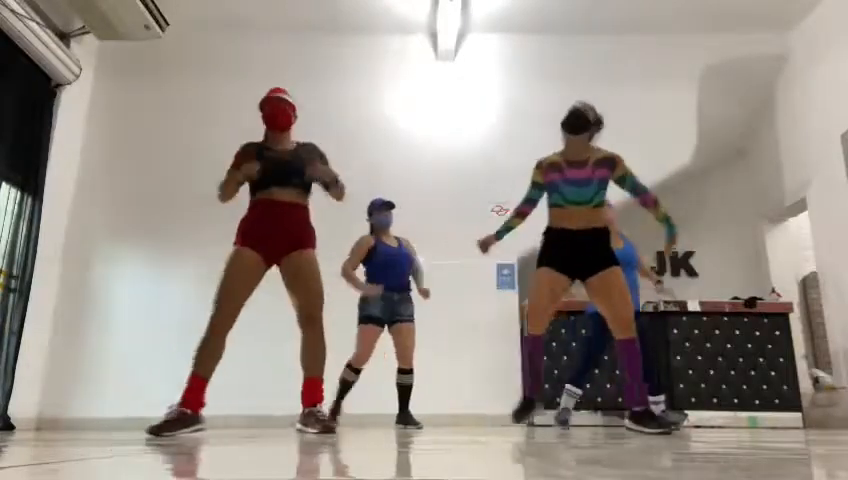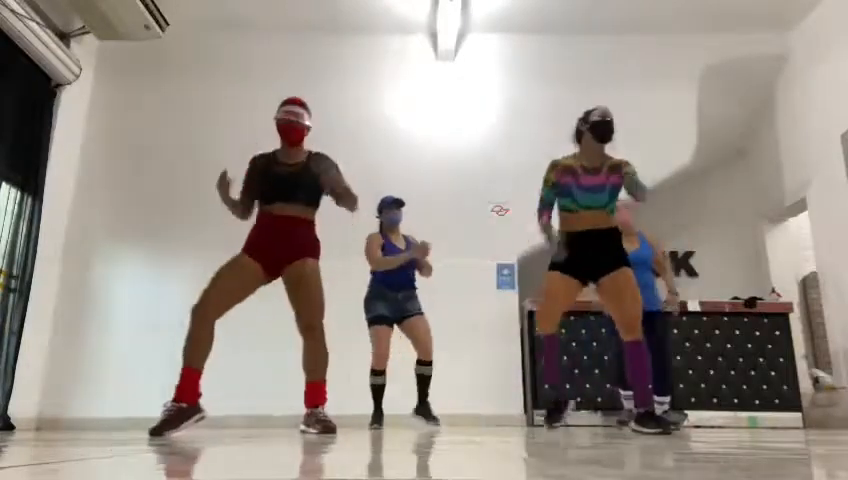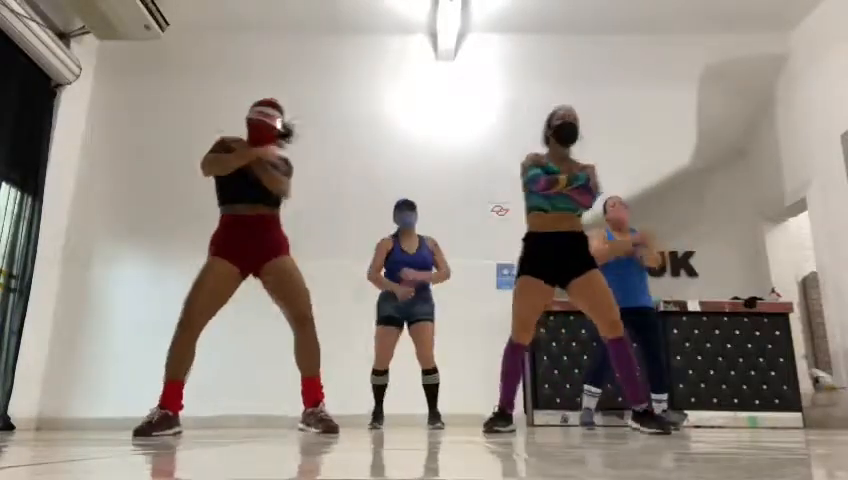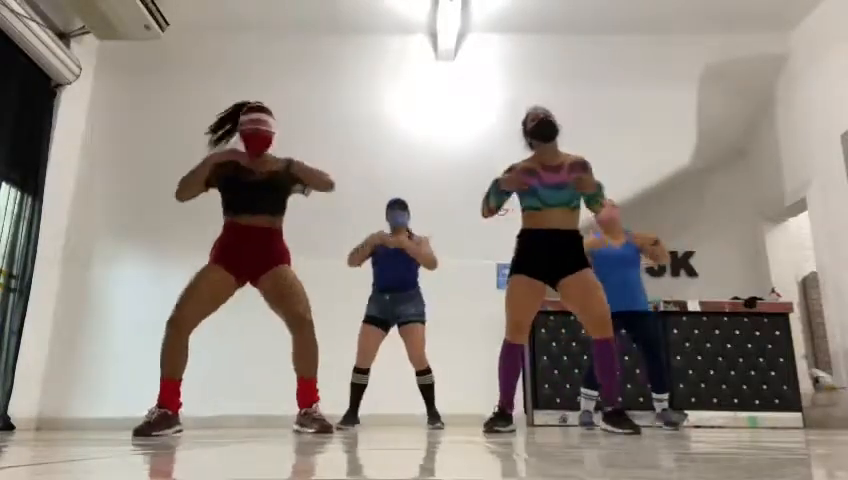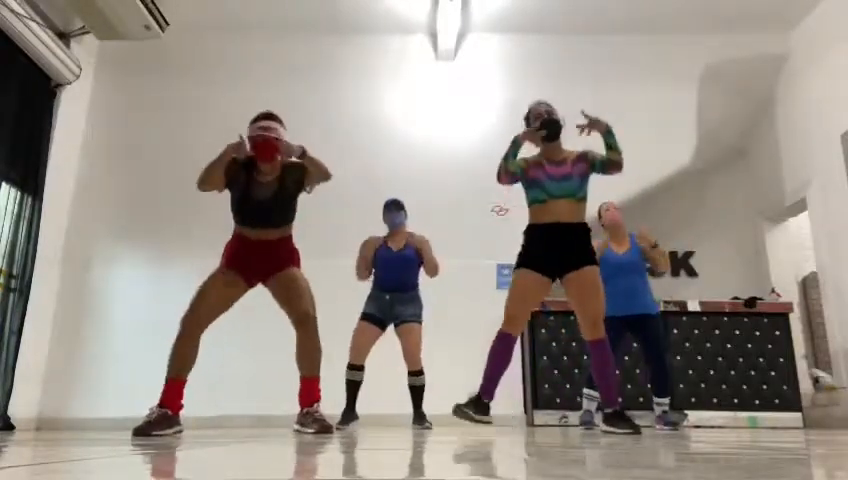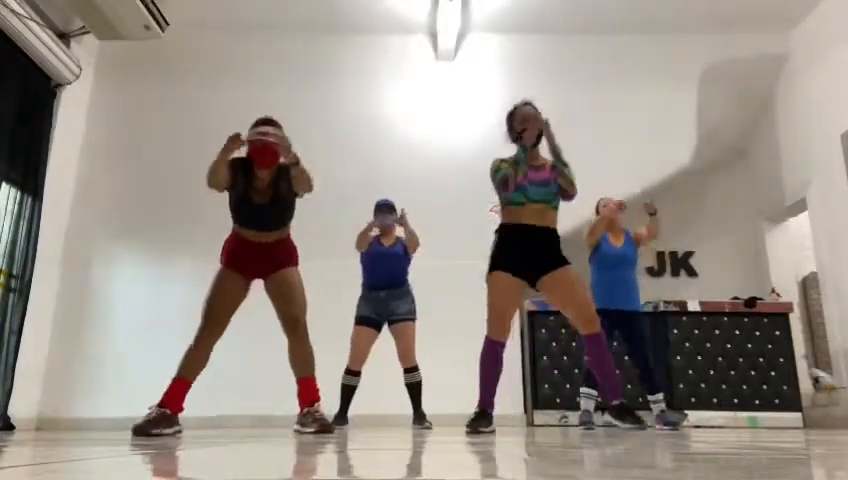
dt=0.3s
person 1, frame 1
left shoulder: (310, 151)
right shoulder: (251, 151)
left elbow: (340, 193)
right elbow: (224, 195)
left wrist: (329, 175)
right wrist: (238, 173)
left hip: (298, 234)
right hip: (256, 232)
left knee: (311, 318)
right knee: (221, 316)
left ankle: (312, 408)
right ankle: (189, 408)
person 1, frame 2
left shoulder: (322, 163)
right shoulder: (261, 163)
left elbow: (351, 203)
right elbow: (243, 211)
left wrist: (341, 190)
right wrist: (227, 199)
left hip: (301, 245)
right hip: (260, 243)
left knee: (311, 326)
right knee: (203, 310)
left ankle: (316, 409)
right ankle: (185, 401)
person 1, frame 3
left shoulder: (280, 162)
right shoulder: (227, 148)
left elbow: (282, 189)
right elbow: (209, 167)
left wrist: (253, 161)
right wrist: (254, 153)
left hip: (270, 243)
right hip: (229, 243)
left knee: (303, 317)
right knee: (188, 321)
left ankle: (314, 407)
right ankle: (167, 410)
person 1, frame 4
left shoulder: (284, 171)
right shoulder: (226, 167)
left elbow: (327, 184)
right elbow: (182, 193)
left wrist: (287, 163)
right wrist: (214, 158)
left hip: (272, 255)
right hip: (229, 253)
left knee: (302, 320)
right knee: (178, 322)
left ankle: (308, 408)
right ankle: (167, 410)
person 1, frame 5
left shoulder: (293, 172)
right shoulder: (237, 169)
left elbow: (324, 175)
right elbow: (204, 184)
left wrist: (299, 152)
right wrist: (227, 153)
left hip: (281, 258)
right hip: (239, 257)
left knee: (307, 318)
right knee: (190, 322)
left ankle: (310, 409)
right ankle: (168, 410)
person 1, frame 6
left shoulder: (288, 174)
right shoulder: (236, 169)
left elbow: (306, 187)
right elbow: (214, 183)
left wrist: (291, 158)
right wrist: (225, 153)
left hip: (280, 257)
right hip: (239, 255)
left knee: (295, 323)
right knee: (210, 330)
left ankle: (310, 409)
right ankle: (168, 410)
person 2, frame 1
left shoulder: (608, 161)
right shoulder: (546, 166)
left elbow: (642, 194)
right elbow: (527, 205)
left wrist: (669, 226)
right wrist: (495, 236)
left hip: (597, 247)
right hip: (558, 247)
left knee: (625, 322)
right knee: (535, 320)
left ankle: (638, 409)
right ankle: (531, 396)
person 2, frame 2
left shoulder: (621, 167)
right shoulder: (558, 167)
left elbow: (641, 194)
right elbow: (543, 209)
right wrist: (551, 239)
left hip: (608, 248)
right hip: (571, 250)
left knee: (632, 326)
right knee: (545, 320)
left ankle: (644, 412)
right ankle: (558, 399)
person 2, frame 3
left shoulder: (586, 172)
right shoulder: (534, 162)
left elbow: (586, 201)
right elbow: (535, 184)
right wrist: (578, 177)
left hip: (575, 251)
right hip: (538, 251)
left knee: (612, 324)
right knee: (521, 332)
left ankle: (640, 408)
right ankle: (504, 411)
person 2, frame 4
left shoulder: (578, 165)
right shoulder: (519, 171)
left elbow: (601, 209)
right elbow: (486, 211)
left wrist: (593, 190)
right wrist: (499, 185)
left hip: (570, 250)
right hip: (531, 250)
left knee: (601, 323)
right knee: (516, 330)
left ankle: (612, 410)
right ankle: (504, 410)
person 2, frame 5
left shoulder: (583, 159)
right shoulder: (527, 165)
left elbow: (615, 165)
right elbow: (503, 178)
left wrist: (605, 131)
right wrist: (517, 141)
left hip: (577, 243)
right hip: (538, 244)
left knee: (594, 325)
right knee: (512, 322)
left ankle: (612, 410)
right ankle: (482, 399)
person 2, frame 6
left shoulder: (556, 167)
right shoulder: (501, 165)
left elbow: (570, 192)
right elbow: (505, 188)
left wrist: (554, 147)
right wrist: (525, 146)
left hip: (548, 249)
right hip: (510, 247)
left knee: (588, 319)
right knee: (497, 330)
left ankle: (617, 402)
right ankle: (483, 412)
person 3, frame 1
left shoulder: (405, 244)
right shoulder: (367, 241)
left elbow: (416, 269)
right elbow: (346, 270)
left wrist: (420, 286)
right wrist: (363, 288)
left hip: (402, 302)
right hip: (374, 302)
left knee: (406, 357)
right knee: (362, 355)
left ankle: (404, 412)
right ankle: (336, 404)
person 3, frame 2
left shoulder: (411, 241)
right shoulder: (375, 239)
left elbow: (425, 271)
right elbow: (377, 264)
left wrist: (422, 258)
right wrist: (410, 255)
left hip: (408, 299)
right hip: (380, 300)
left knee: (426, 349)
right knee: (380, 356)
left ankle: (423, 405)
right ankle: (377, 412)
person 3, frame 3
left shoulder: (429, 243)
right shoulder: (387, 244)
left elbow: (445, 272)
right elbow: (372, 275)
left wrist: (421, 276)
right wrist: (395, 288)
left hip: (421, 302)
right hip: (391, 302)
left knee: (427, 358)
right knee: (382, 357)
left ankle: (434, 412)
right ankle: (378, 411)
person 3, frame 4
left shoulder: (418, 241)
right shoulder: (376, 241)
left elbow: (432, 264)
right elbow: (353, 261)
left wrist: (406, 245)
right wrist: (367, 244)
left hip: (409, 302)
right hip: (379, 302)
left knee: (418, 358)
right knee: (362, 358)
left ankle: (432, 412)
right ankle: (352, 412)
person 3, frame 5
left shoulder: (418, 241)
right shoulder: (375, 244)
left elbow: (433, 272)
right elbow: (362, 275)
left wrist: (423, 249)
right wrist: (365, 254)
left hip: (408, 302)
right hip: (377, 301)
left knee: (413, 358)
right knee: (356, 354)
left ankle: (418, 413)
right ankle: (349, 410)
person 3, frame 6
left shoulder: (404, 241)
right shoulder: (368, 240)
left elbow: (415, 245)
right elbow: (359, 245)
left wrist: (406, 225)
right wrist: (370, 227)
left hip: (400, 299)
right hip: (370, 300)
left knee: (408, 357)
right knee: (355, 359)
left ankle: (418, 413)
right ankle: (342, 413)
person 4, frame 1
left shoulder: (627, 240)
left elbow: (639, 265)
left wrist: (656, 280)
left hip: (631, 311)
right hip: (601, 311)
left knee: (648, 358)
right knee: (590, 358)
left ankle: (659, 409)
right ankle: (566, 406)
person 4, frame 2
left shoulder: (648, 241)
left elbow: (664, 267)
left wrist: (673, 292)
left hip: (651, 310)
left knee: (662, 359)
right knee: (625, 358)
left ankle: (663, 410)
right ankle: (628, 408)
person 4, frame 3
left shoulder: (641, 236)
right shoulder: (600, 236)
left elbow: (655, 260)
right elbow: (597, 256)
left wrist: (637, 249)
right wrist: (630, 243)
left hip: (641, 307)
left knee: (656, 356)
right knee: (604, 355)
left ankle: (661, 409)
right ankle: (587, 408)
person 4, frame 4
left shoulder: (635, 238)
right shoulder: (593, 240)
left elbow: (663, 259)
left wrist: (656, 243)
right wrist: (588, 247)
left hip: (638, 309)
left knee: (656, 357)
left ankle: (662, 409)
right ankle: (586, 410)
person 4, frame 5
left shoulder: (638, 241)
right shoulder: (598, 246)
left elbow: (663, 267)
left wrist: (653, 246)
right wrist: (596, 254)
left hip: (645, 313)
right hip: (612, 315)
left knee: (659, 361)
left ankle: (662, 413)
right ankle: (587, 411)
person 4, frame 6
left shoulder: (633, 237)
right shoulder: (596, 238)
left elbow: (652, 235)
right elbow: (594, 230)
left wrist: (652, 213)
right wrist: (612, 209)
left hip: (630, 309)
right hip: (601, 309)
left knee: (643, 360)
left ankle: (660, 411)
right ankle: (586, 411)
